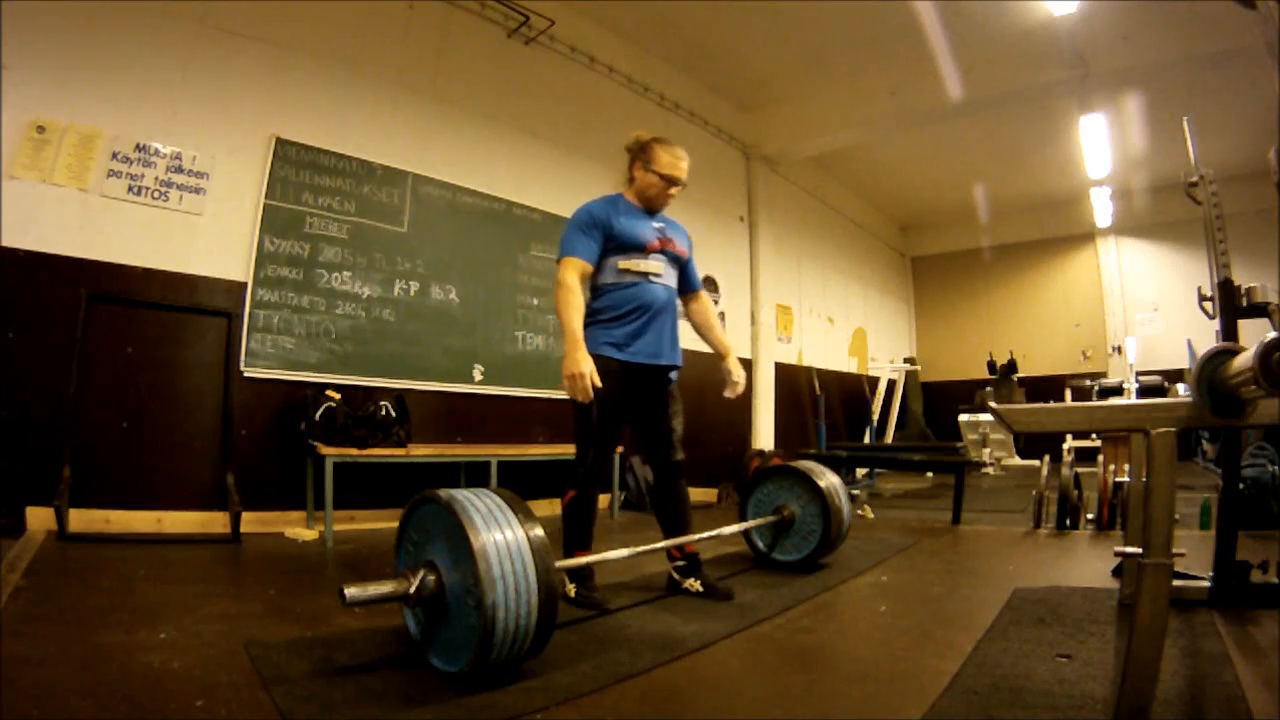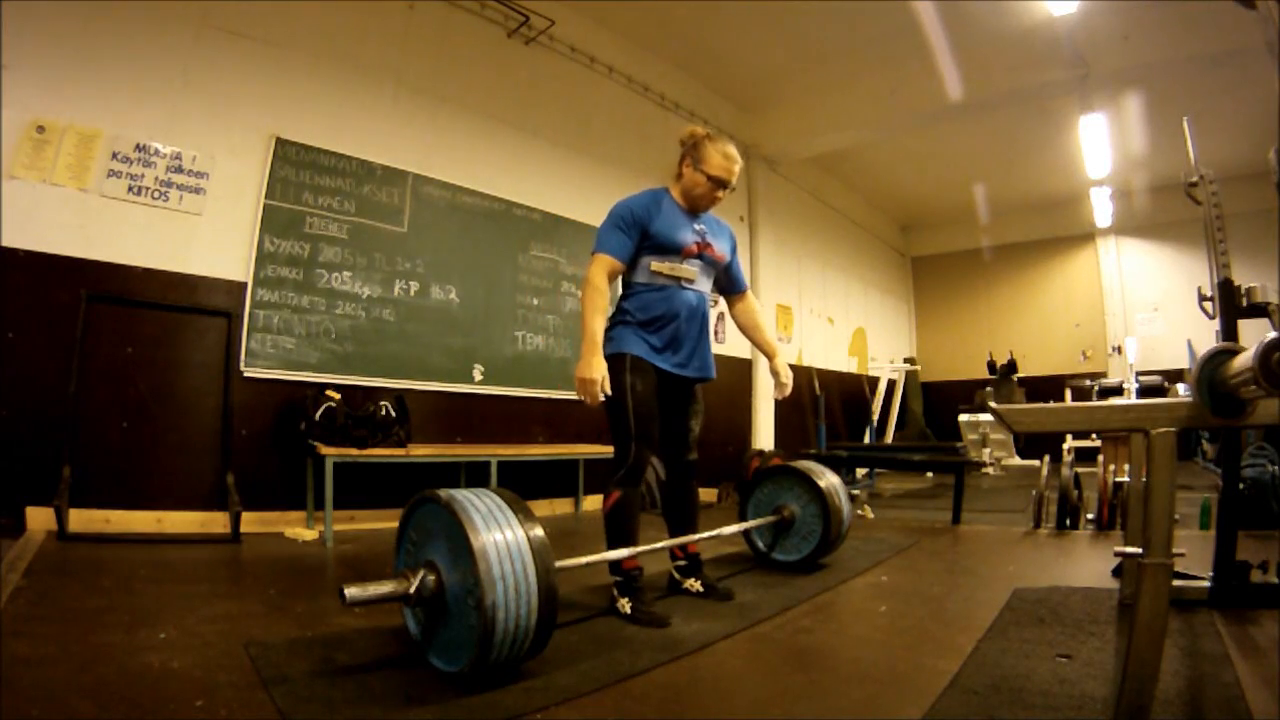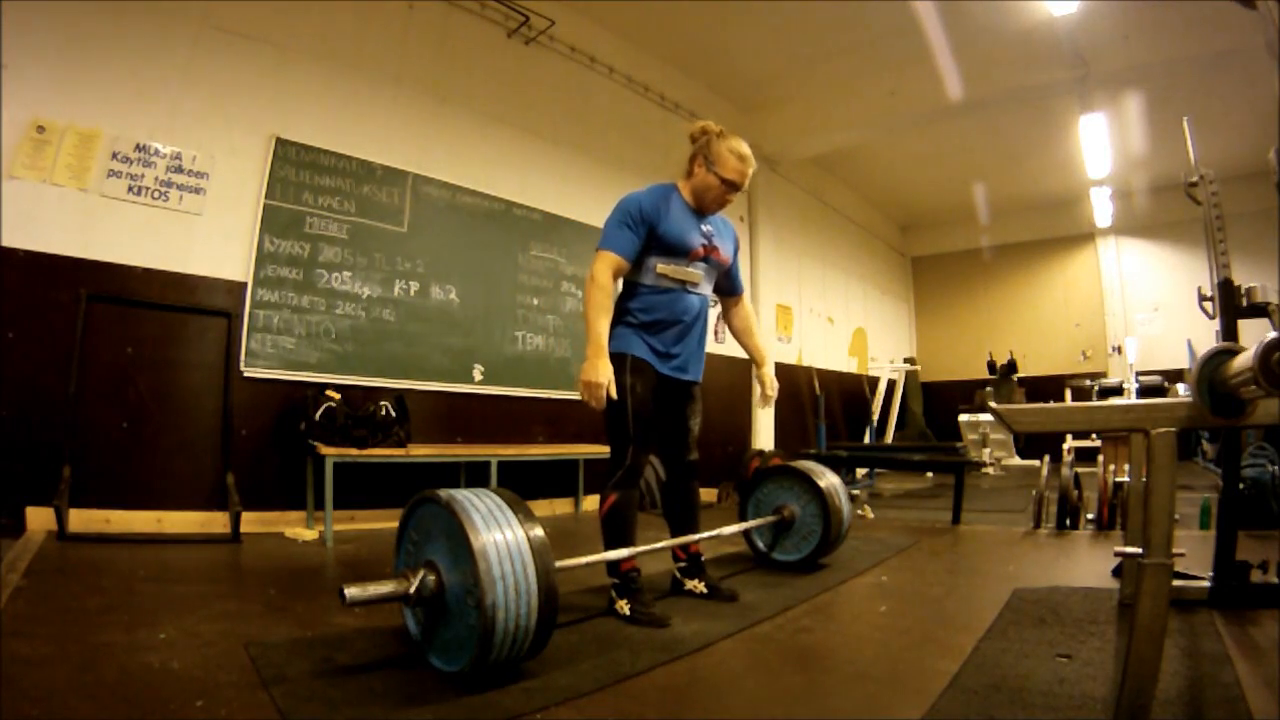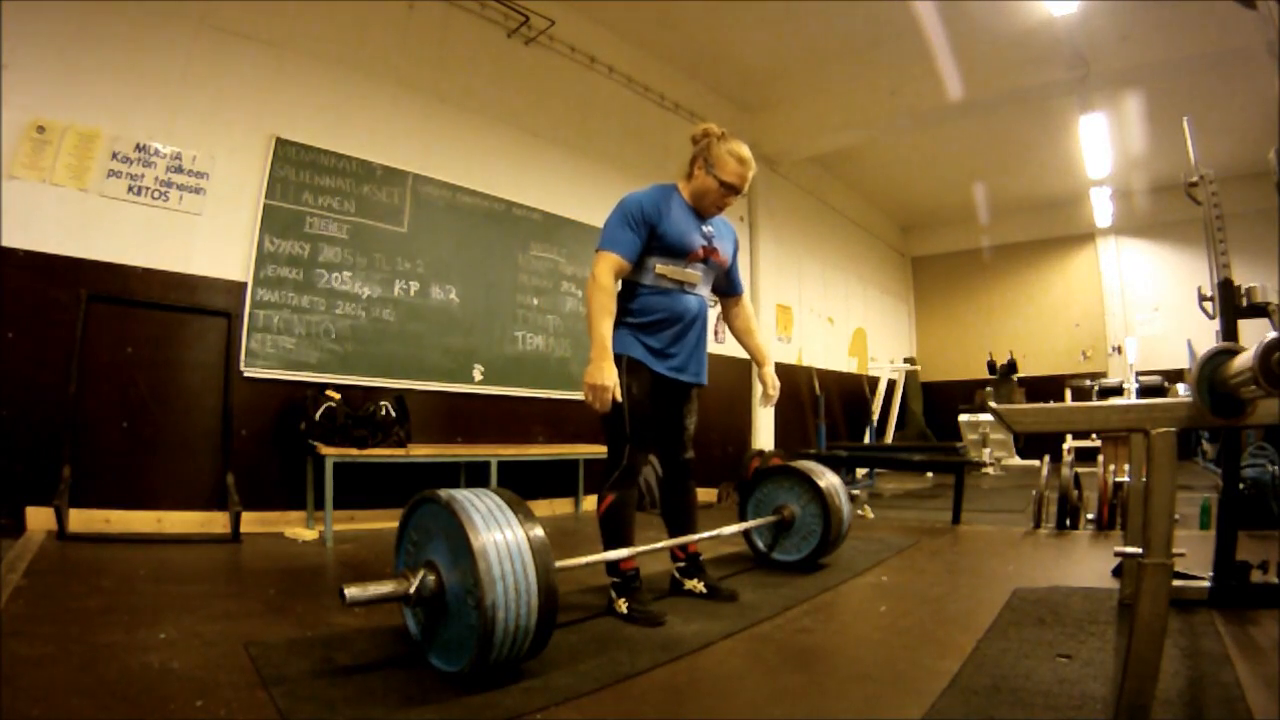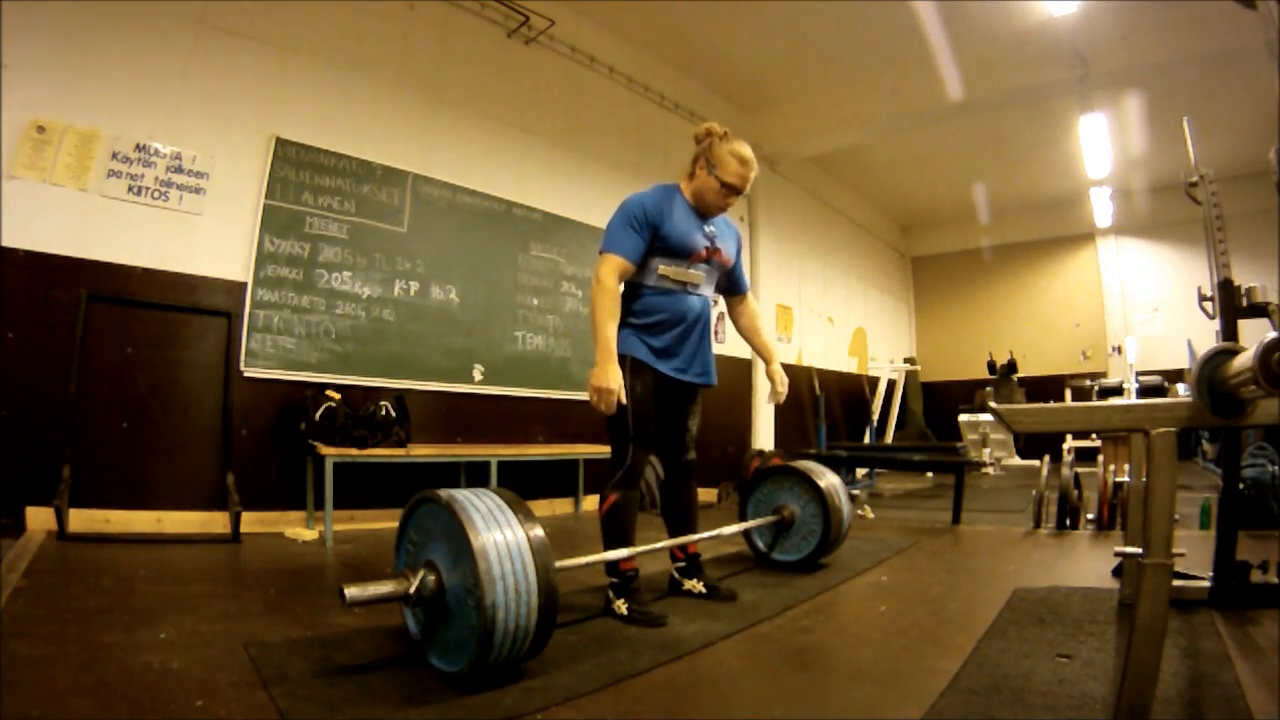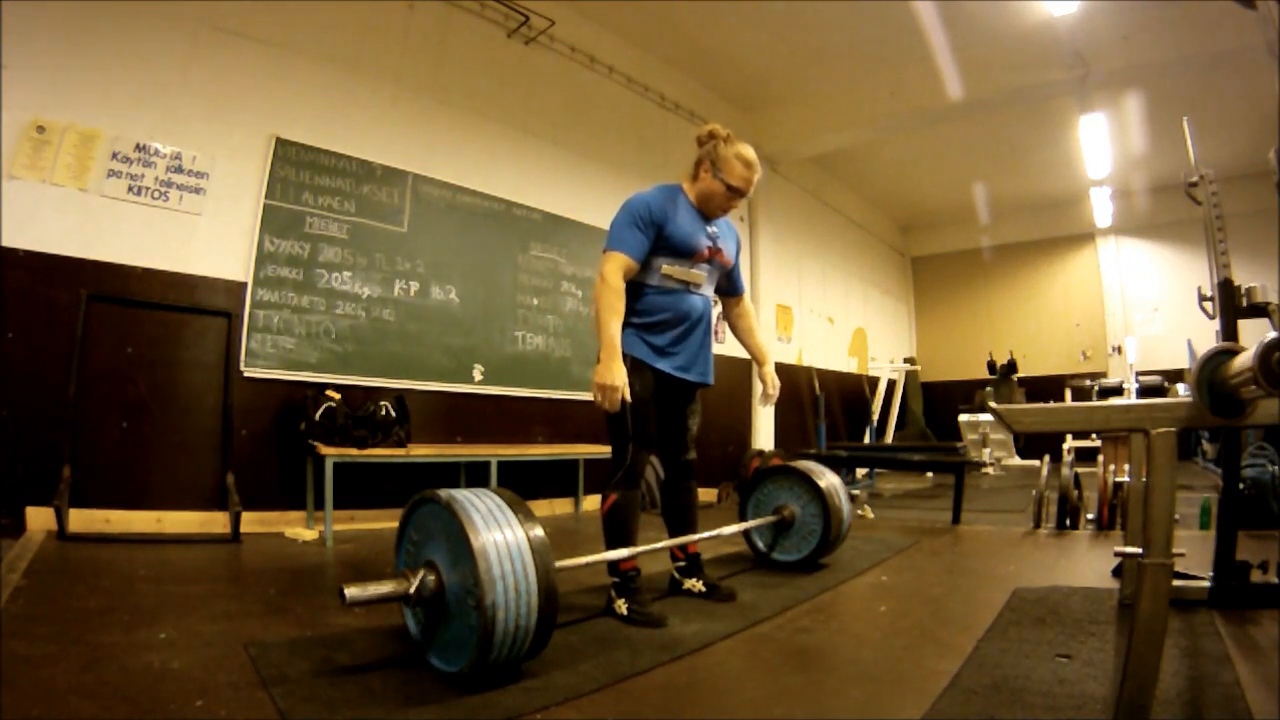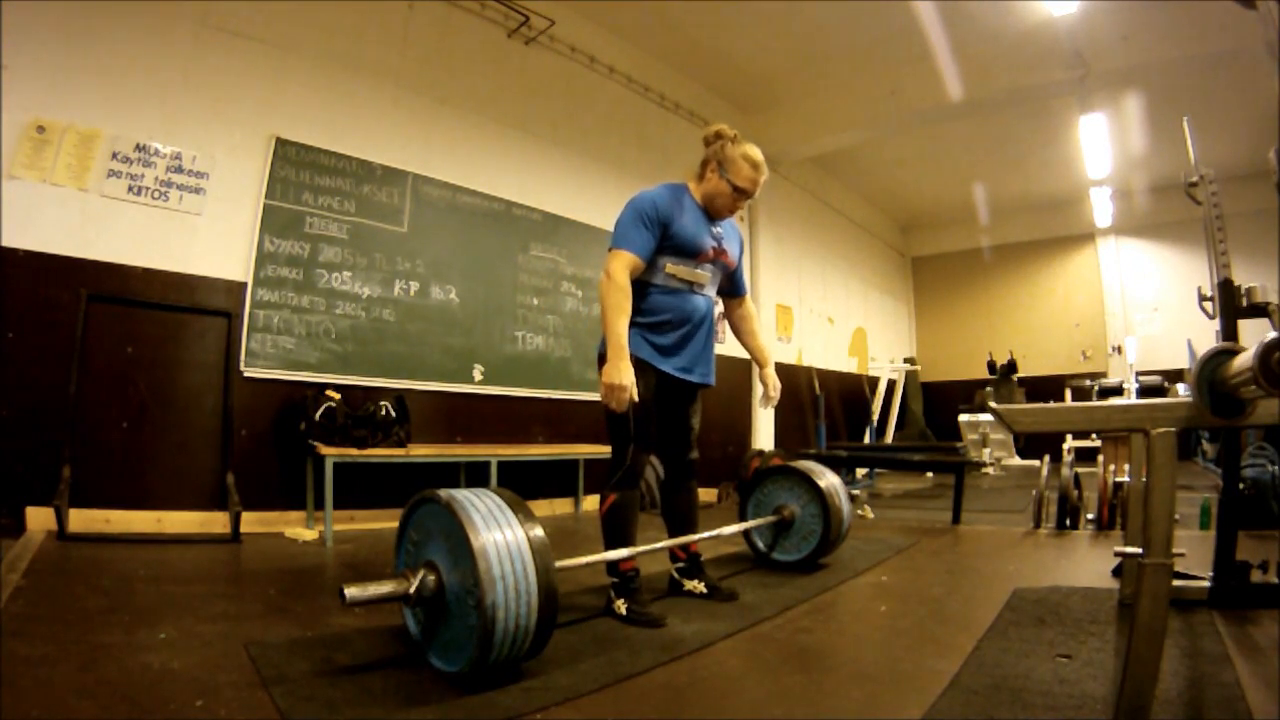
dt=0.5s
person 1, frame 1
left shoulder: (676, 235)
right shoulder: (597, 216)
left elbow: (696, 301)
right elbow: (569, 281)
left wrist: (727, 355)
right wrist: (575, 349)
left hip: (659, 363)
right hip: (608, 359)
left knee: (671, 465)
right knee: (593, 466)
left ankle: (685, 567)
right ankle: (576, 574)
person 1, frame 2
left shoulder: (722, 234)
right shoulder: (638, 210)
left elbow: (741, 302)
right elbow: (600, 276)
left wrist: (774, 356)
right wrist: (592, 350)
left hip: (688, 364)
right hip: (635, 354)
left knee: (683, 466)
right knee: (634, 463)
left ankle: (686, 567)
right ankle: (626, 584)
person 1, frame 3
left shoulder: (726, 234)
right shoulder: (645, 206)
left elbow: (735, 304)
right elbow: (603, 275)
left wrist: (762, 363)
right wrist: (597, 354)
left hip: (684, 364)
right hip: (635, 356)
left knee: (684, 467)
right knee: (630, 465)
left ankle: (689, 569)
right ankle: (624, 587)
person 1, frame 4
left shoulder: (725, 234)
right shoulder: (644, 206)
left elbow: (736, 304)
right elbow: (604, 275)
left wrist: (764, 362)
right wrist: (601, 356)
left hip: (683, 365)
right hip: (634, 358)
left knee: (680, 466)
right knee: (627, 466)
left ankle: (688, 569)
right ankle: (623, 585)
person 1, frame 5
left shoulder: (728, 234)
right shoulder: (646, 207)
left elbow: (741, 302)
right elbow: (607, 278)
left wrist: (772, 360)
right wrist: (605, 359)
left hip: (687, 365)
right hip: (637, 358)
left knee: (681, 467)
right knee: (631, 465)
left ankle: (686, 570)
right ankle: (621, 586)
person 1, frame 6
left shoulder: (727, 235)
right shoulder: (649, 207)
left elbow: (737, 304)
right elbow: (611, 276)
left wrist: (764, 361)
right wrist: (610, 356)
left hip: (685, 365)
right hip: (638, 359)
left knee: (682, 466)
right knee: (631, 465)
left ankle: (687, 569)
right ankle: (623, 586)
person 1, frame 7
left shoulder: (730, 236)
right shoulder: (655, 205)
left elbow: (738, 304)
right elbow: (616, 274)
left wrist: (765, 364)
right wrist: (617, 357)
left hip: (687, 365)
right hip: (639, 358)
left knee: (682, 466)
right knee: (630, 465)
left ankle: (686, 570)
right ankle: (622, 587)
